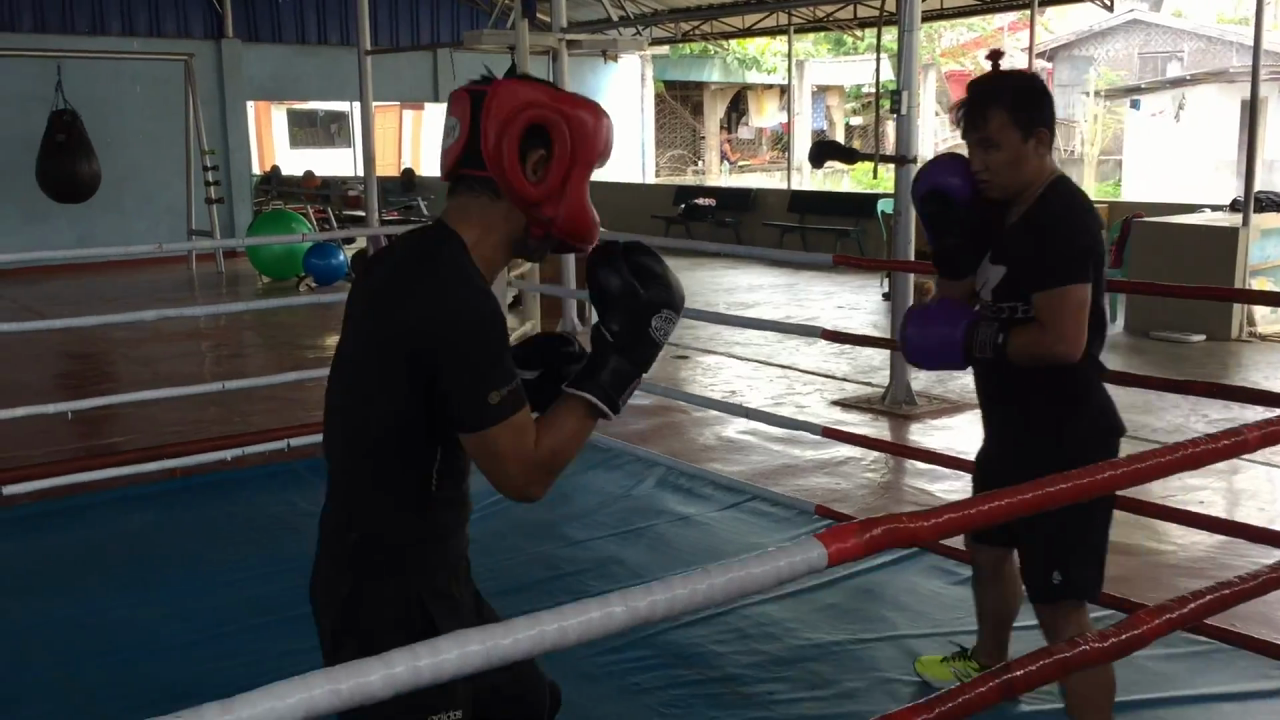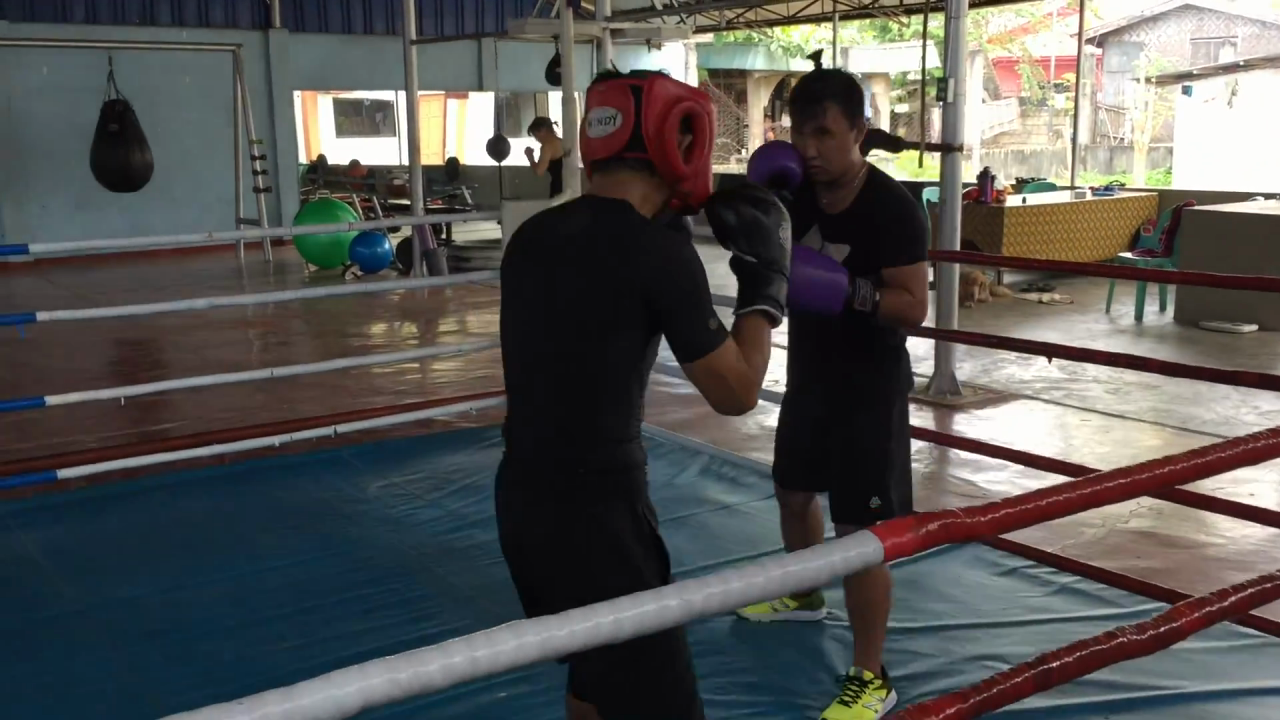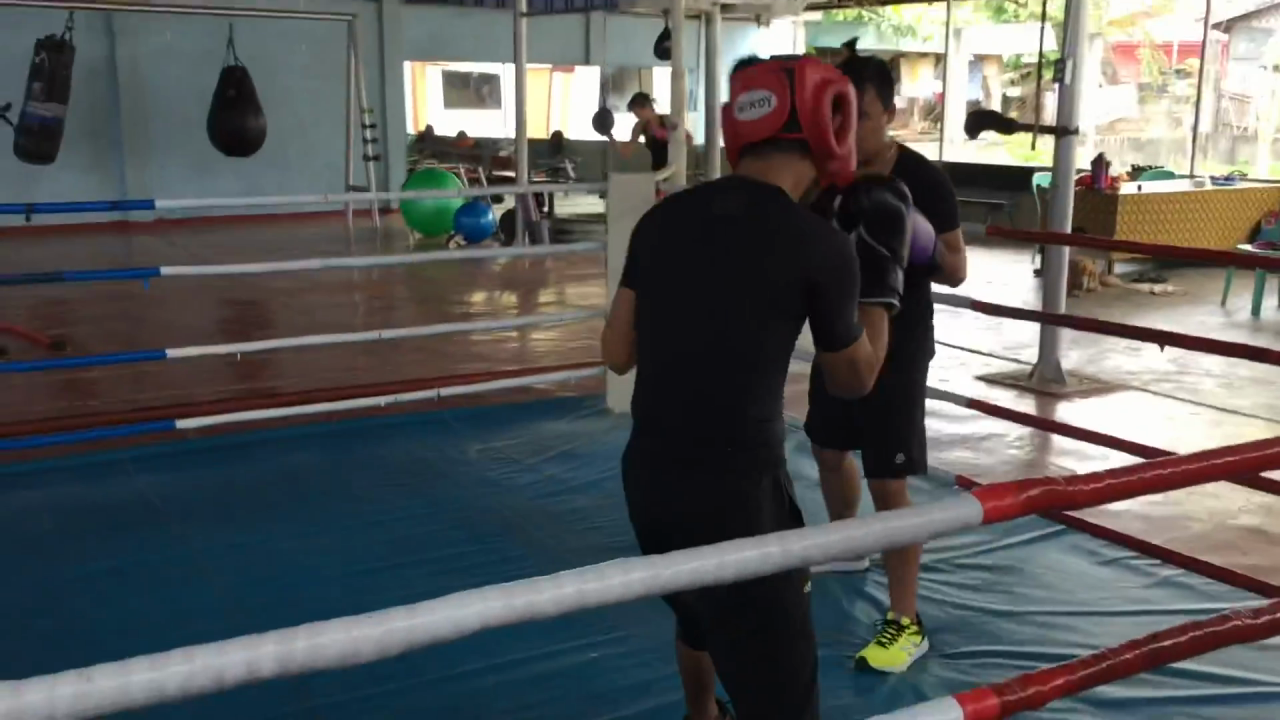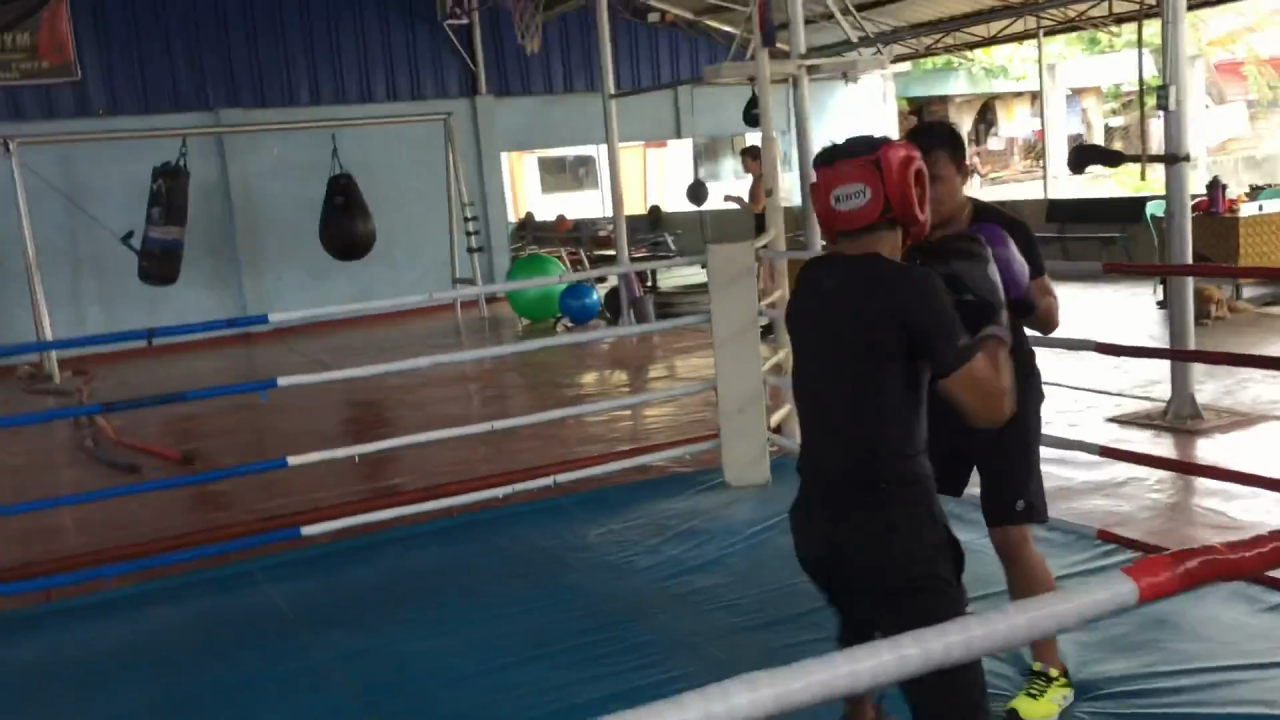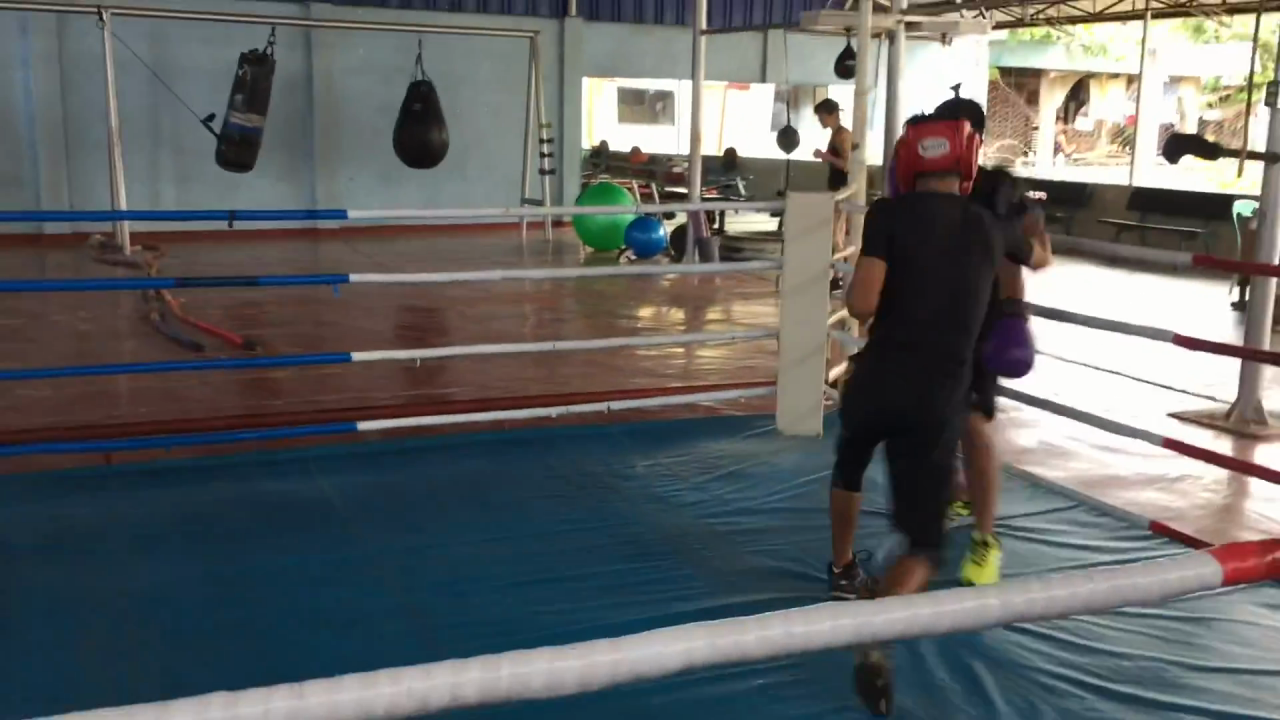
dt=1s
person 1, frame 1
left shoulder: (415, 262)
right shoulder: (456, 300)
right elbow: (524, 473)
left wrist: (518, 376)
right wrist: (621, 358)
left hip: (420, 574)
right hip: (392, 597)
person 1, frame 2
left shoulder: (531, 237)
right shoulder: (657, 251)
right elbow: (734, 392)
right wrist: (765, 280)
left hip: (524, 500)
right hip: (595, 512)
left knee: (598, 663)
person 1, frame 3
left shoulder: (662, 219)
right shoulder: (819, 246)
left elbow: (617, 354)
right elbow: (853, 379)
right wrist: (885, 266)
left hip: (648, 474)
right hip: (736, 489)
left knee: (699, 606)
person 1, frame 4
left shoulder: (809, 282)
right shoulder: (912, 290)
right elbow: (991, 409)
right wrist: (988, 309)
left hip: (816, 524)
right hip: (895, 529)
left knee: (867, 614)
person 1, frame 5
left shoulder: (890, 212)
right shoulder: (988, 226)
left elbow: (862, 304)
right elbow: (1038, 257)
right wrist: (1028, 230)
left hip: (876, 383)
right hip: (938, 400)
left knee: (850, 459)
right knee: (924, 541)
left ankle: (842, 570)
right ankle: (871, 642)
person 2, frame 1
left shoulder: (1062, 221)
right shoulder: (998, 206)
left elbow: (1062, 342)
right elbow: (960, 302)
left wrist: (976, 341)
right wrist: (948, 239)
left hip: (1065, 437)
right hip: (1017, 428)
left knee: (1061, 608)
right knee: (984, 545)
right ankle: (989, 661)
person 2, frame 2
left shoulder: (892, 207)
right shoulder: (796, 192)
left elbow: (914, 306)
left wrist: (848, 293)
left hip: (870, 384)
right hip: (808, 371)
left knee: (859, 531)
right knee: (793, 493)
right ankle: (803, 593)
person 2, frame 3
left shoulder: (923, 181)
left elbow: (956, 270)
left wrist: (928, 249)
left hip: (897, 344)
left knee: (888, 483)
right knee: (830, 453)
left ankle: (905, 622)
person 2, frame 4
left shoulder: (1005, 231)
left elbow: (1049, 319)
left wrist: (1020, 291)
left hip: (1006, 395)
right hip: (944, 392)
left knee: (1010, 534)
person 2, frame 5
left shoulder: (995, 189)
left elbow: (1023, 265)
left hip: (980, 322)
left knee: (972, 421)
left ankle: (985, 541)
right ankle: (963, 495)
